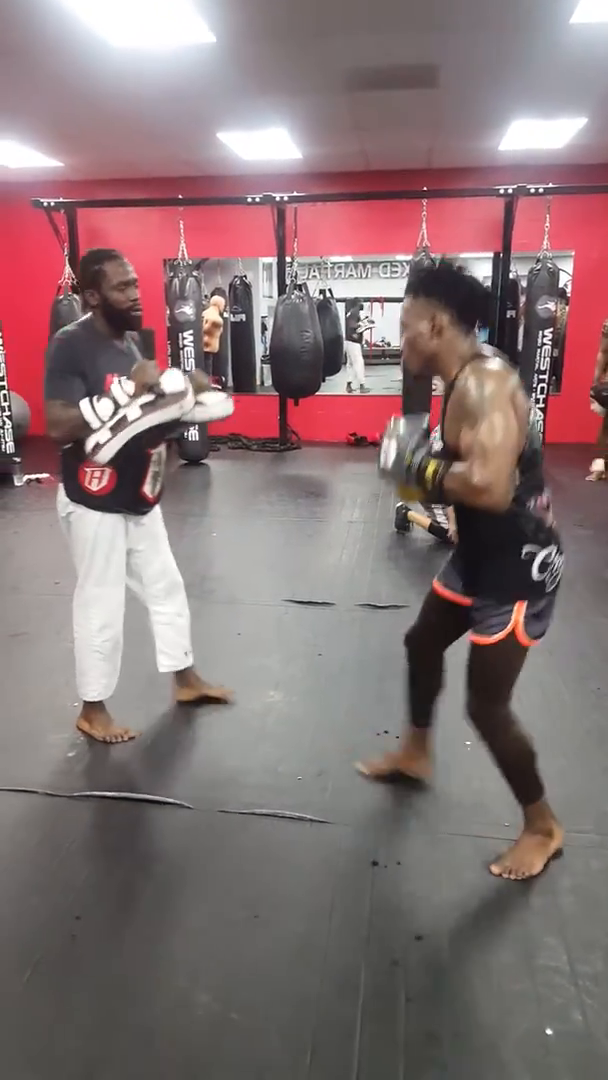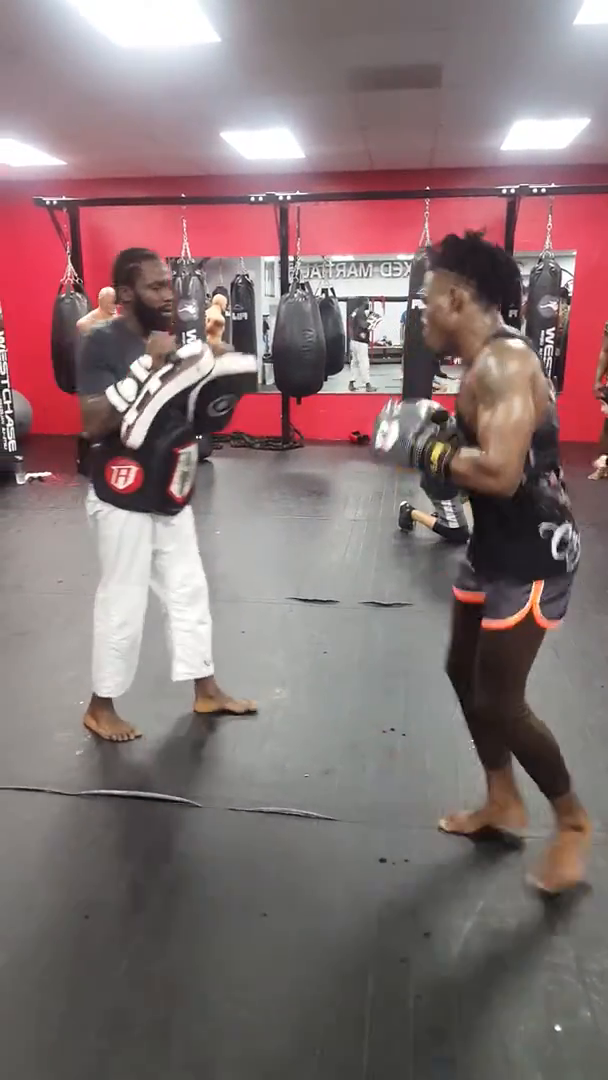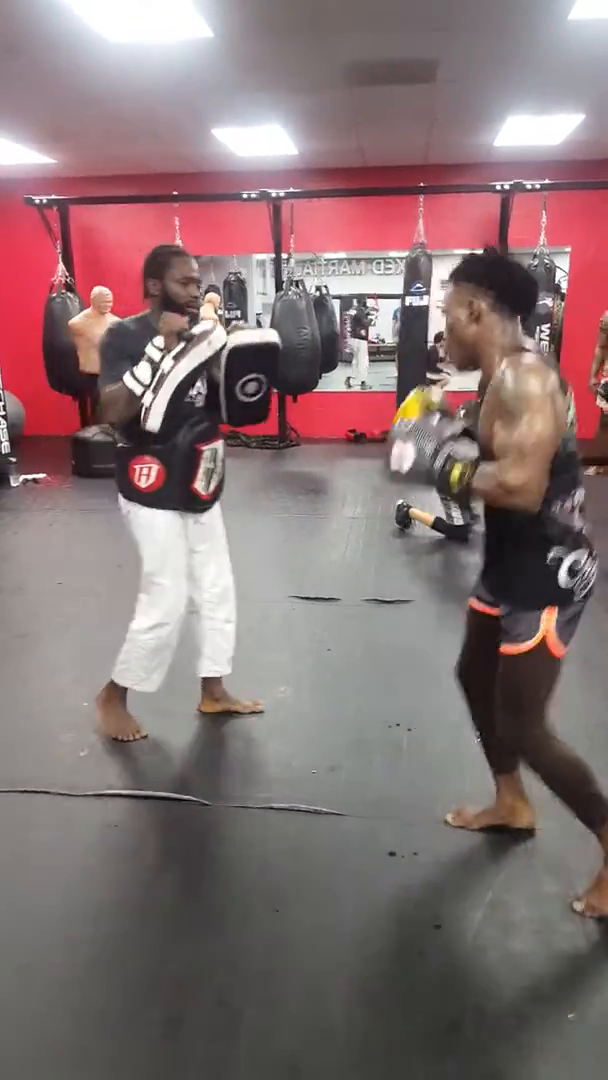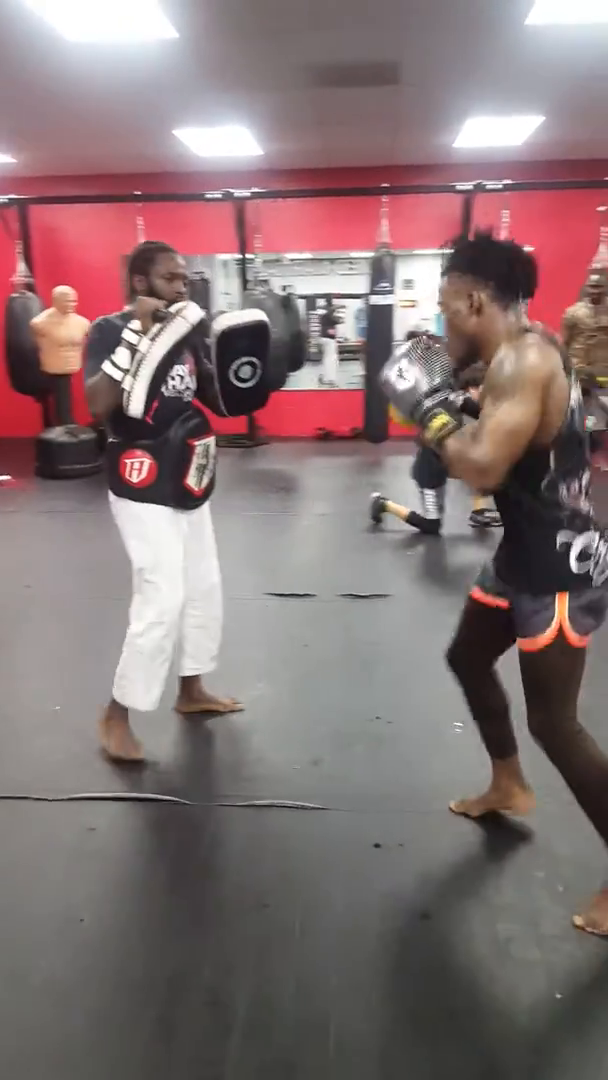
dt=0.2s
person 1, frame 1
left shoulder: (485, 383)
right shoulder: (465, 383)
left elbow: (492, 488)
left wrist: (420, 466)
right wrist: (421, 463)
left hip: (518, 567)
right hip: (478, 557)
left knee: (486, 707)
right knee: (421, 644)
left ankle: (543, 827)
right ankle: (414, 752)
person 1, frame 2
left shoulder: (503, 361)
right shoulder: (487, 360)
left elbow: (500, 471)
left wrist: (425, 448)
right wrist: (435, 445)
left hip: (533, 552)
right hip: (495, 544)
left knee: (499, 701)
right knee: (464, 669)
left ankle: (570, 821)
right ankle: (503, 801)
person 1, frame 3
left shoulder: (521, 377)
right shoulder: (505, 375)
left elbow: (522, 488)
left wrist: (445, 469)
left hip: (546, 573)
right hip: (512, 563)
left knee: (524, 729)
right knee: (475, 675)
right ankle: (511, 802)
person 1, frame 4
left shoulder: (523, 358)
right shoulder: (521, 354)
left elbow: (482, 468)
left wrist: (428, 411)
right wrist: (447, 409)
right hip: (527, 551)
right knee: (467, 656)
right ankle: (507, 785)
person 2, frame 1
left shoulder: (128, 341)
right shoulder: (71, 346)
right elbow: (58, 425)
right wrist: (130, 393)
left hip: (139, 493)
right hip: (95, 500)
left knee: (165, 585)
right knee: (101, 603)
left ankle: (185, 678)
right ankle: (93, 709)
person 2, frame 2
left shoulder: (161, 341)
right shoulder: (102, 343)
left elbow: (181, 411)
right elbow: (93, 421)
right wrist: (147, 368)
left hip: (170, 493)
right hip: (124, 497)
left knee: (188, 591)
right knee: (123, 602)
left ankle: (206, 690)
right ankle: (100, 706)
person 2, frame 3
left shoulder: (194, 336)
right shoulder: (125, 336)
left elbow: (221, 410)
right elbow: (114, 410)
right wrist: (161, 349)
left hip: (199, 488)
right hip: (152, 493)
left knee: (216, 590)
right knee: (164, 602)
left ankle: (213, 690)
right ankle: (114, 695)
person 2, frame 4
left shoulder: (185, 333)
right shoulder: (111, 331)
left elbow: (220, 401)
right elbow: (99, 403)
left wrist: (237, 350)
right wrist: (138, 334)
left hip: (189, 485)
right hip: (143, 491)
left knee: (204, 590)
right knee: (161, 602)
left ankle: (191, 689)
right ankle: (118, 713)
